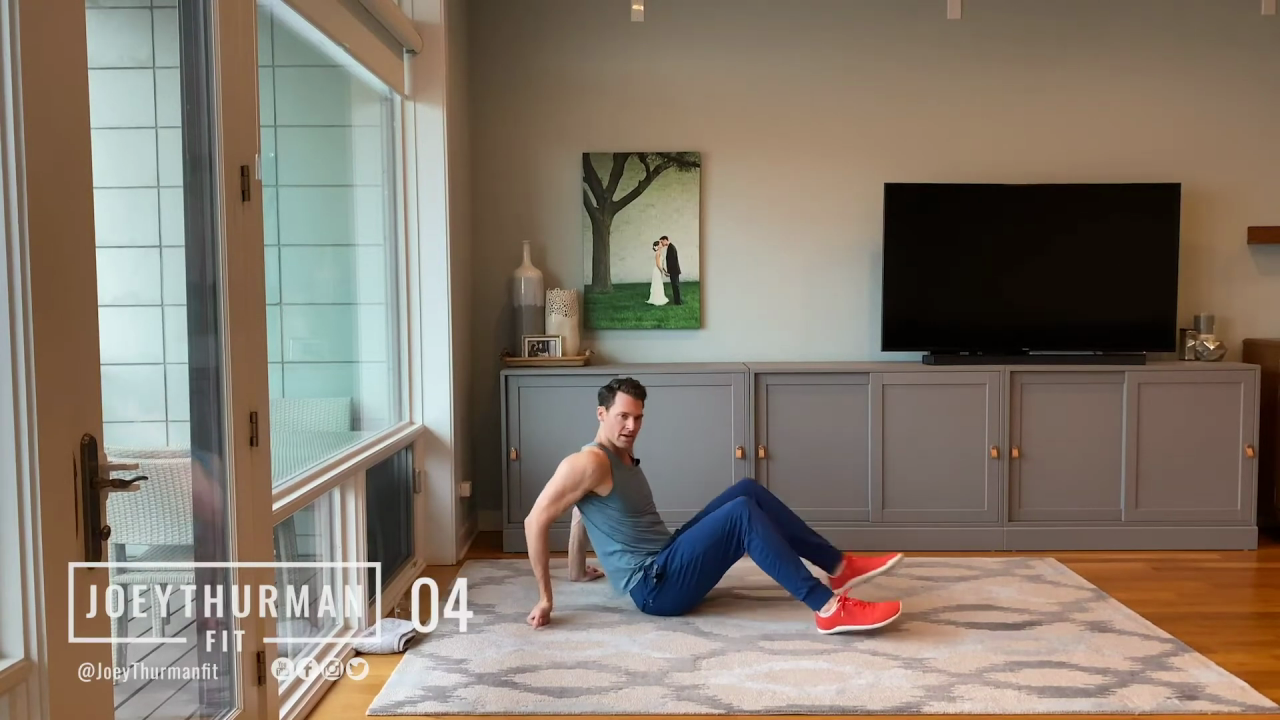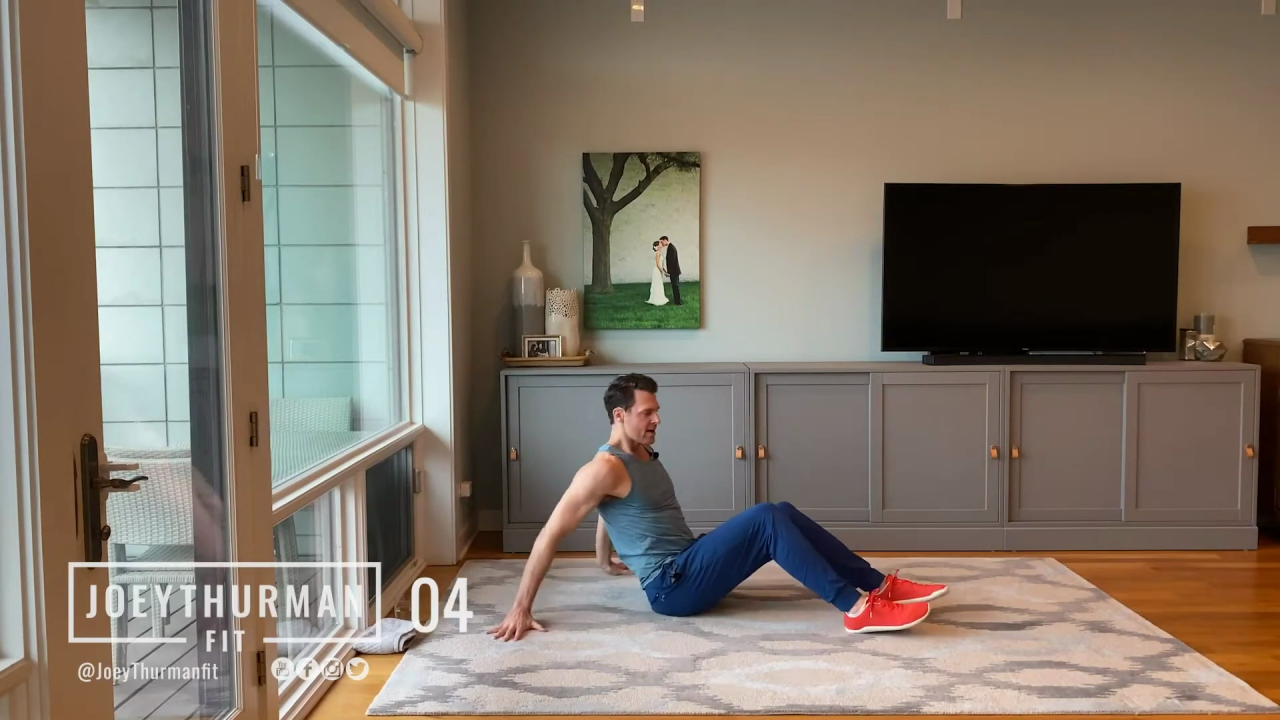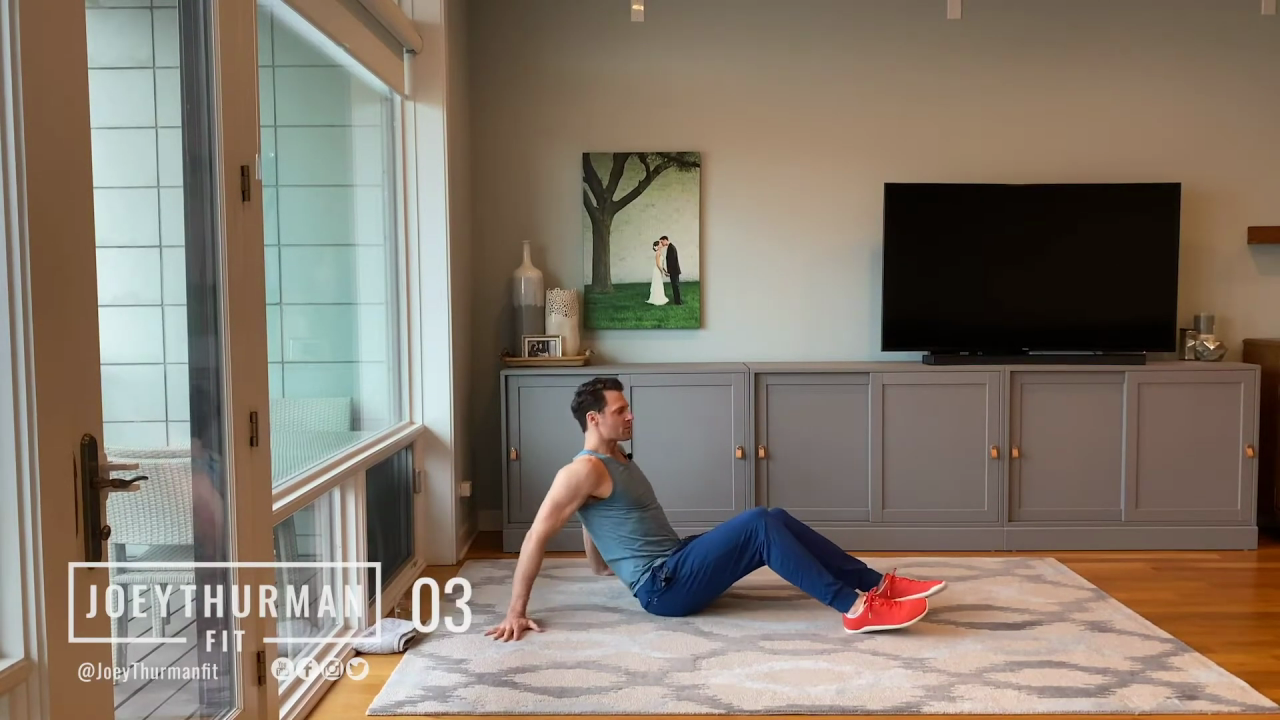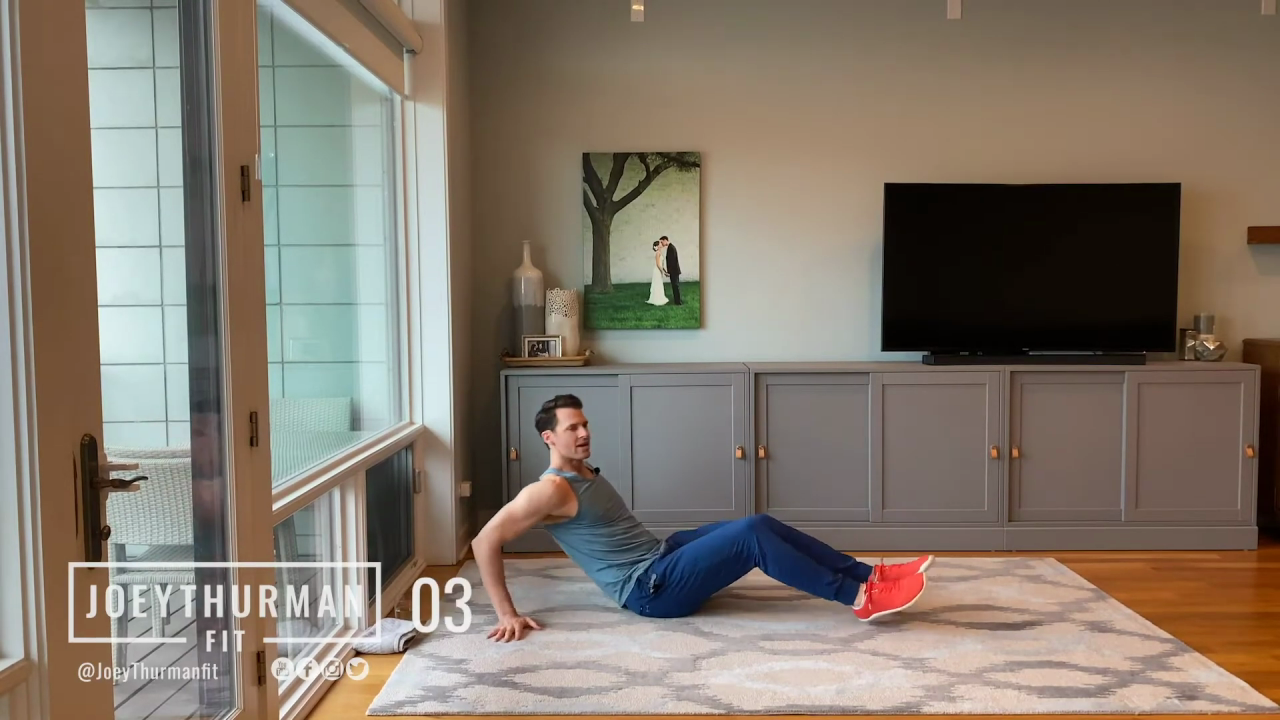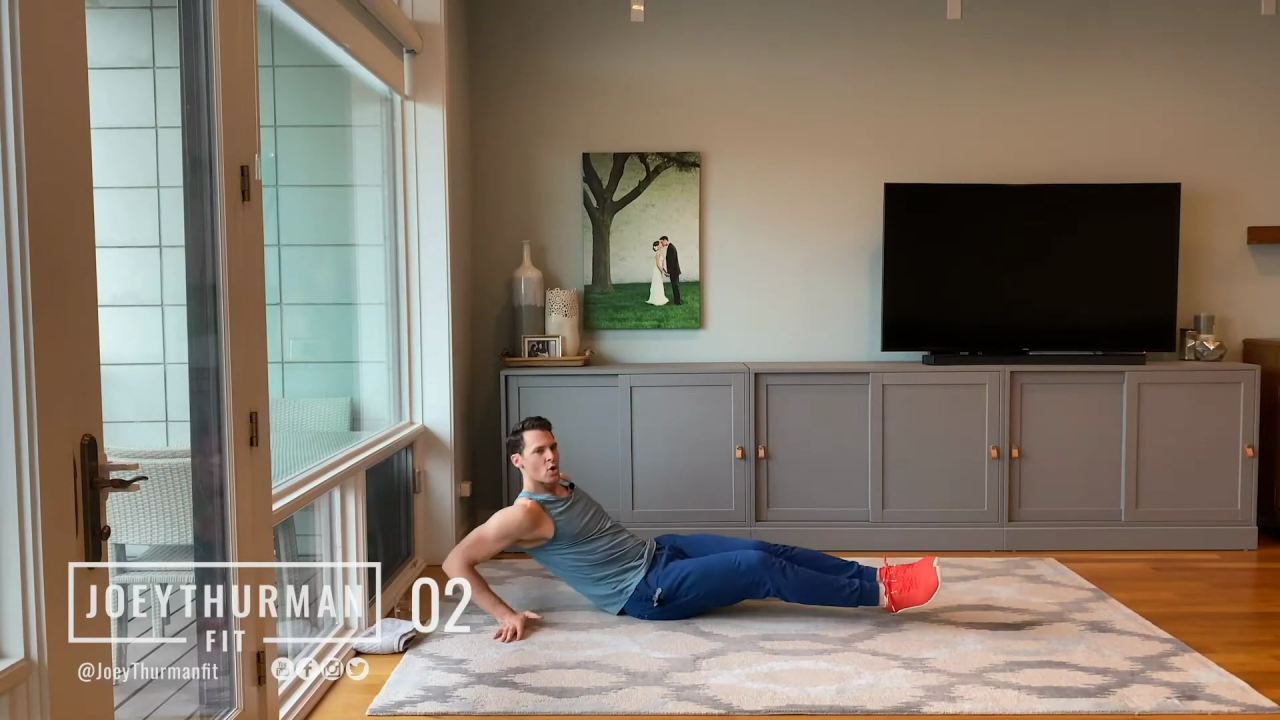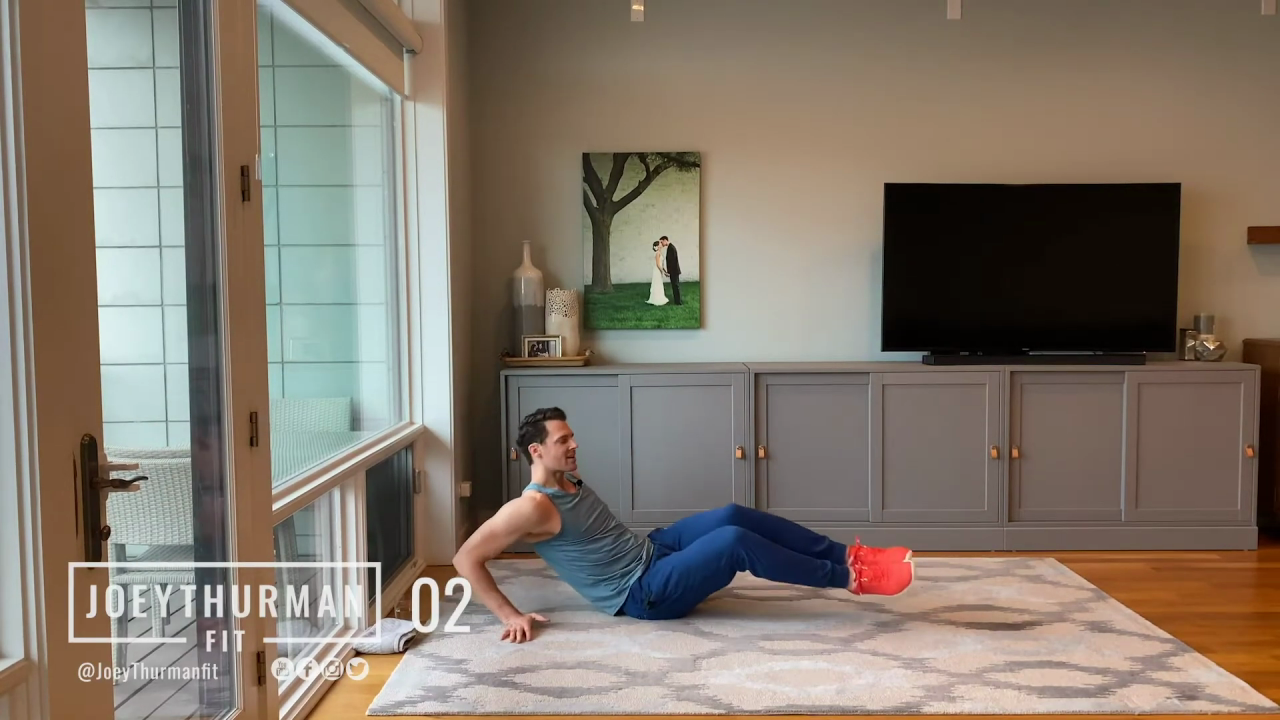
dt=0.4s
person 1, frame 1
left shoulder: (623, 453)
right shoulder: (589, 463)
left elbow: (582, 512)
right elbow: (536, 521)
left wrist: (578, 568)
right wrist: (545, 596)
left hip: (669, 558)
right hip: (656, 587)
left knee: (749, 491)
right knee: (743, 511)
left ankle: (841, 567)
right ankle: (830, 607)
person 1, frame 2
left shoulder: (642, 453)
right shoulder: (605, 469)
right elbow: (551, 534)
left wrist: (607, 562)
right wrist: (520, 609)
left hip: (688, 562)
right hip: (672, 586)
left knee: (783, 513)
right knee: (766, 518)
left ankle: (880, 585)
right ankle: (857, 609)
person 1, frame 3
left shoulder: (617, 460)
right shoulder: (584, 472)
right elbow: (538, 536)
left wrist: (603, 565)
right wrist: (516, 611)
left hip: (678, 559)
right hip: (664, 587)
left knee: (777, 520)
right knee: (758, 523)
left ankle: (877, 584)
right ankle: (855, 608)
person 1, frame 4
left shoulder: (584, 472)
right shoulder: (549, 491)
right elbow: (484, 542)
right wrist: (507, 613)
left hip: (664, 553)
right hip: (652, 590)
left knee: (762, 523)
right knee: (750, 534)
left ankle: (869, 574)
right ankle: (861, 597)
person 1, frame 5
left shoulder: (563, 486)
right shoulder: (522, 516)
right elbow: (455, 563)
right wrist: (505, 614)
left hip: (659, 552)
right hip: (648, 592)
left knee: (763, 548)
right knee: (760, 569)
left ankle: (876, 577)
right ankle: (880, 596)
person 1, frame 6
left shoulder: (570, 480)
right shoulder: (531, 508)
right elbow: (465, 558)
right wrist: (510, 615)
left hip: (654, 550)
right hip: (643, 595)
left knee: (732, 515)
right knee: (734, 540)
left ankle: (846, 555)
right ankle: (846, 578)
